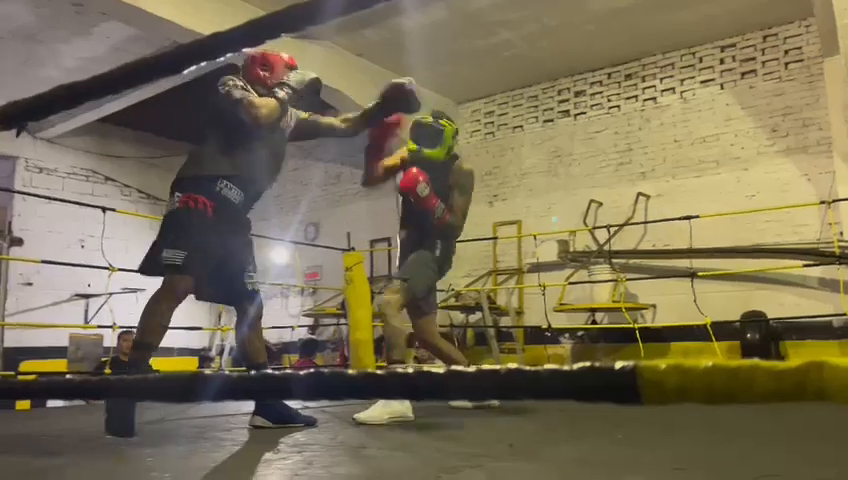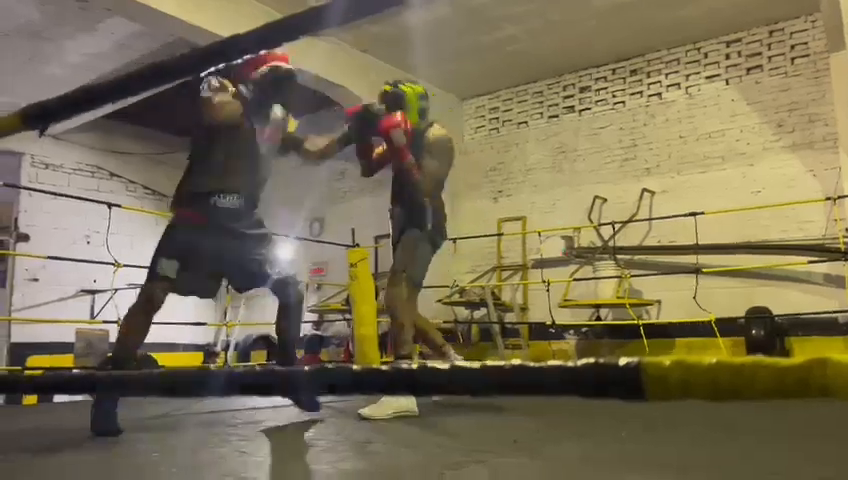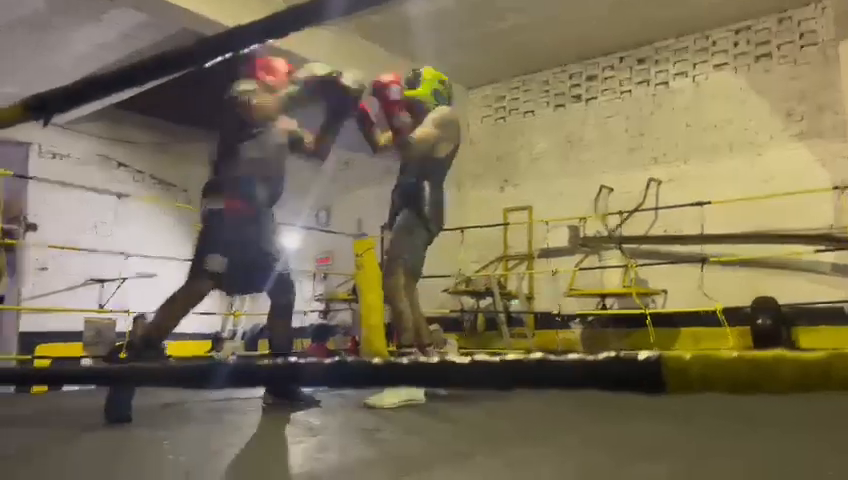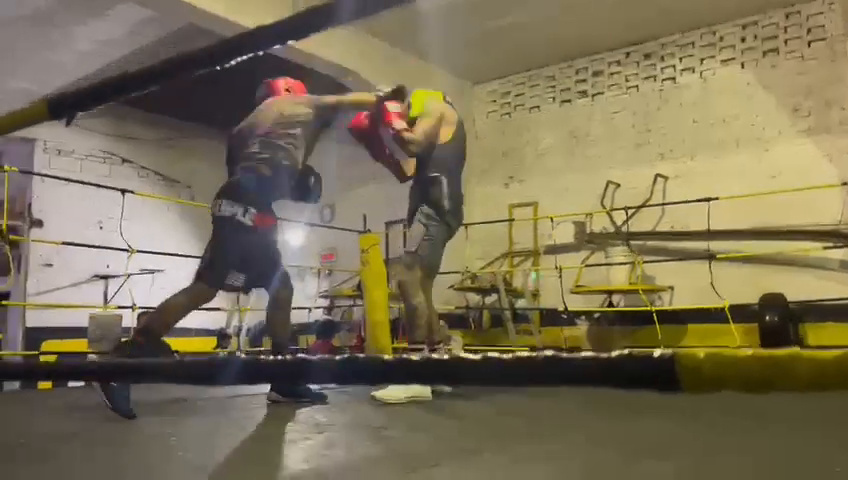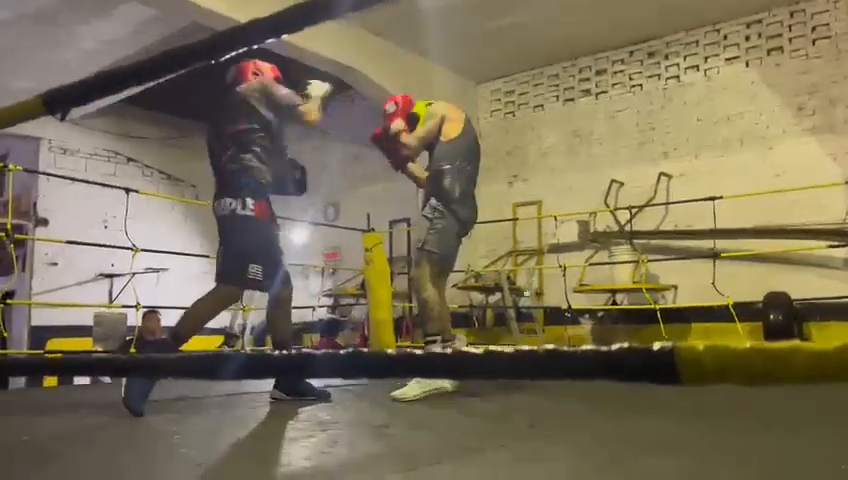
dt=0.2s
person 1, frame 1
left shoulder: (288, 117)
right shoulder: (232, 86)
left elbow: (341, 126)
right elbow: (257, 113)
left wrist: (383, 104)
right wrist: (289, 90)
left hip: (233, 213)
right hip: (199, 199)
left knee: (250, 306)
right knee: (177, 285)
left ankle: (267, 403)
person 1, frame 2
left shoulder: (276, 112)
right shoulder: (218, 84)
right elbow: (216, 114)
right wrist: (254, 87)
left hip: (244, 221)
right hip: (198, 213)
left knee: (290, 288)
right knee: (153, 295)
left ankle: (286, 368)
right ankle: (108, 392)
person 1, frame 3
left shoulder: (281, 120)
right shoulder: (244, 89)
left elbow: (319, 151)
right elbow: (259, 109)
left wrist: (338, 115)
right wrist: (303, 84)
left hip: (256, 213)
right hip: (230, 202)
left knee: (283, 291)
right knee: (200, 286)
left ankle: (279, 382)
person 1, frame 4
left shoulder: (243, 128)
right shoulder: (299, 105)
right elbow: (349, 100)
left wrist: (297, 185)
right wrist: (384, 96)
left hip: (249, 208)
right hip: (250, 207)
left knee: (282, 289)
right knee: (206, 287)
left ankle: (284, 379)
right ankle: (125, 362)
person 1, frame 5
left shoulder: (224, 115)
right shoulder: (260, 88)
right elbow: (309, 118)
left wrist: (279, 172)
right wrist: (316, 93)
left hip: (241, 201)
right hip: (247, 199)
left knee: (281, 287)
right knee: (230, 289)
left ankle: (287, 377)
person 2, frame 1
left shoulder: (459, 171)
right shoulder: (407, 156)
left elbow: (454, 228)
right elbow: (369, 180)
left wrist: (426, 198)
right wrist: (377, 141)
left hip: (433, 250)
right hip: (410, 250)
left knee: (388, 303)
right knee: (426, 334)
left ankle: (397, 396)
person 2, frame 2
left shoulder: (437, 138)
right shoulder: (386, 133)
left elbow: (422, 189)
right elbow: (368, 170)
left wrist: (400, 146)
right wrist: (358, 132)
left hip: (424, 225)
right hip: (408, 226)
left knee: (397, 298)
right knee: (405, 308)
left ankle: (404, 391)
right ankle: (453, 363)
person 2, frame 3
left shoulder: (444, 116)
right shoulder: (421, 119)
left elbow: (410, 151)
right elbow: (381, 144)
left wrist: (394, 106)
right wrist: (362, 113)
left hip: (418, 210)
right hip: (409, 211)
left knee: (395, 285)
right knee: (404, 292)
person 2, frame 4
left shoulder: (435, 107)
right shoulder: (434, 128)
left elbow: (413, 145)
right elbow: (408, 171)
left hip: (437, 207)
right hip: (432, 209)
left knee: (408, 279)
right knee: (421, 289)
person 2, frame 5
left shoulder: (441, 110)
right shoulder: (450, 141)
left elbow: (409, 147)
right elbow: (424, 179)
left wrist: (395, 121)
right wrist: (399, 159)
left hip: (447, 202)
right hip: (454, 207)
left knee: (422, 276)
right knee: (433, 285)
